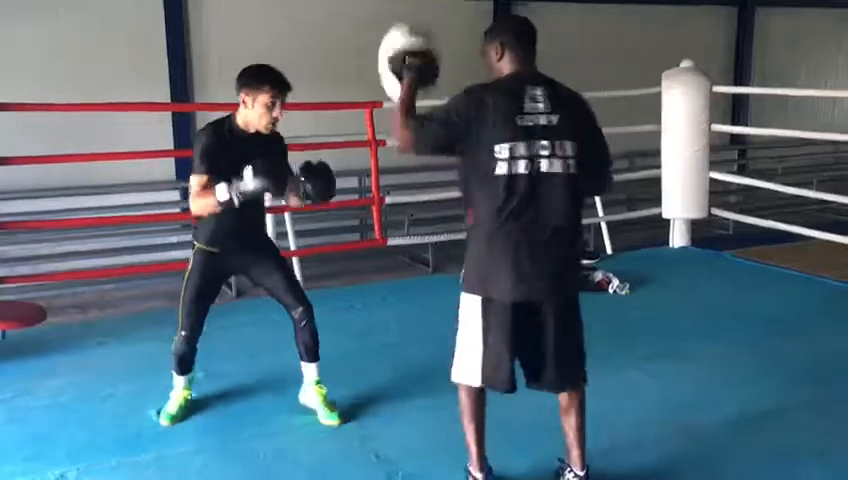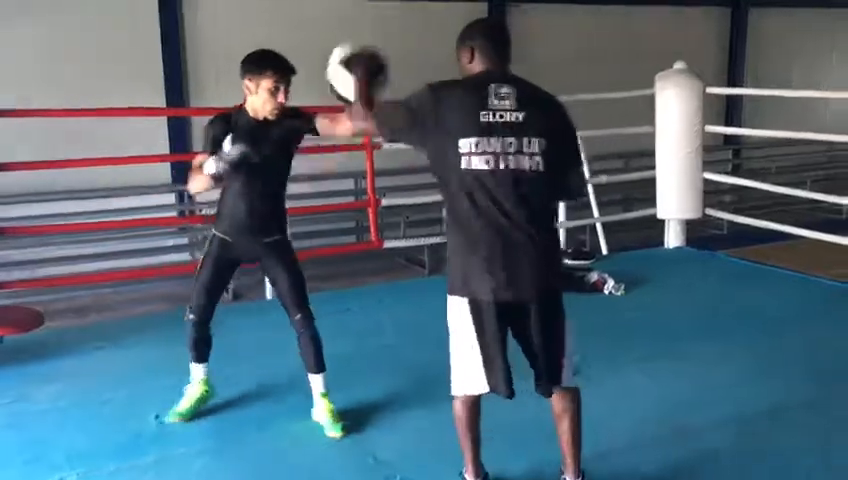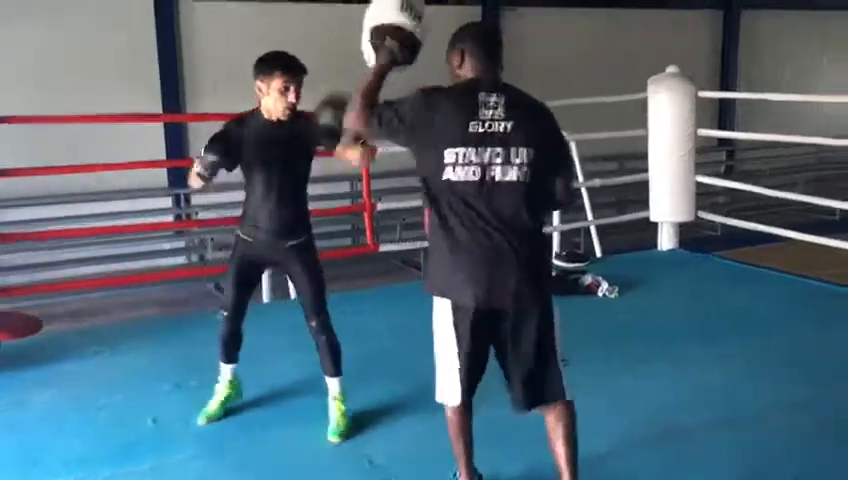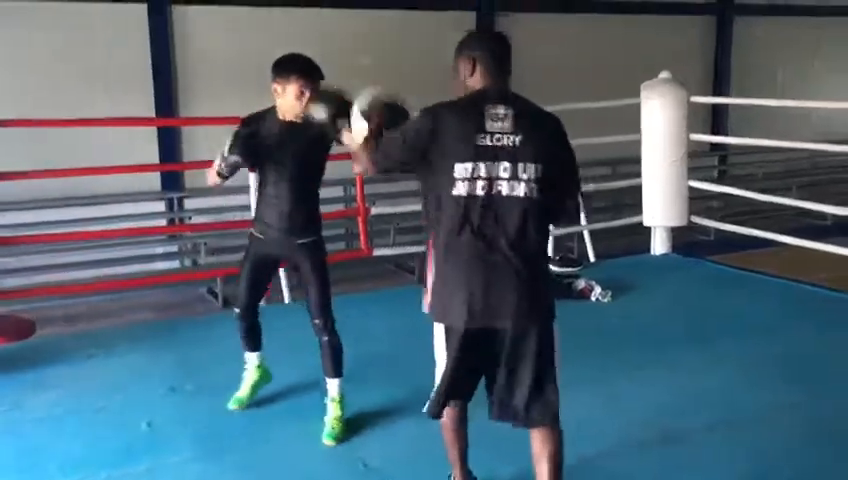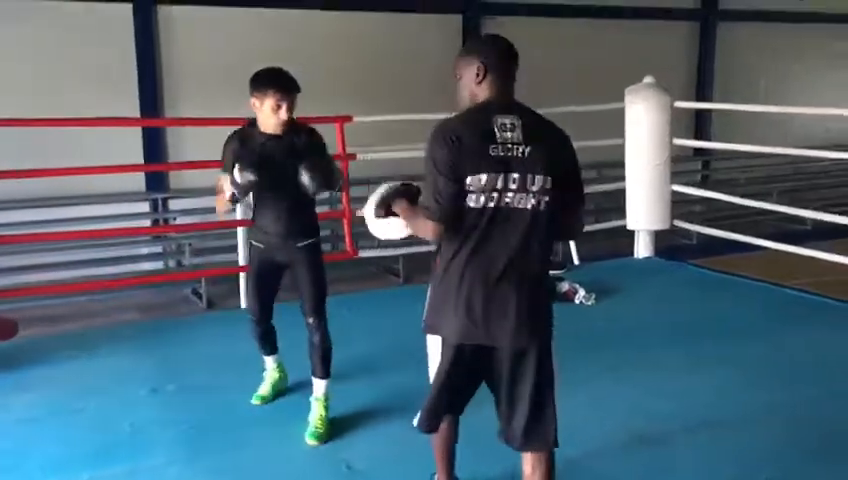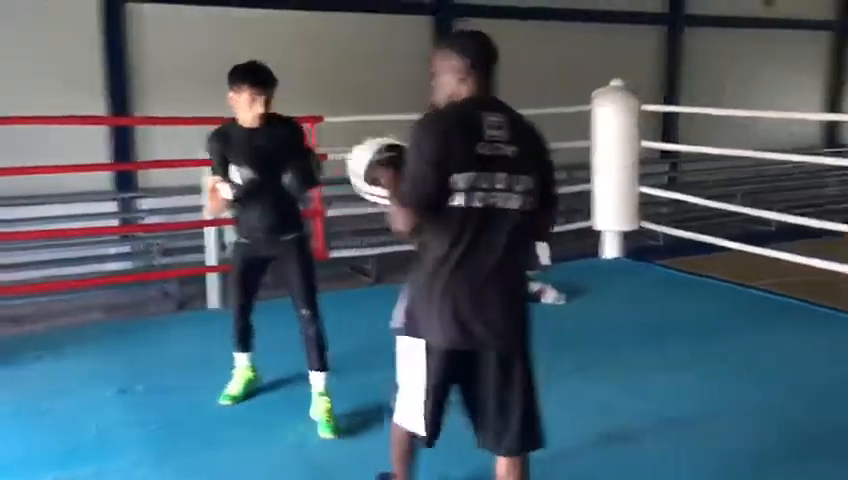
dt=0.2s
person 1, frame 1
left shoulder: (481, 101)
right shoulder: (575, 106)
left elbow: (404, 137)
right elbow: (599, 182)
left wrist: (408, 82)
left hip: (494, 264)
right hip: (557, 264)
left knee: (469, 372)
right knee: (567, 374)
person 1, frame 2
left shoulder: (443, 100)
right shoulder: (547, 106)
left elbow: (367, 121)
right elbow: (573, 187)
left hip: (475, 269)
right hip: (537, 265)
left knee: (466, 380)
right knee: (559, 378)
person 1, frame 3
left shoulder: (431, 107)
right shoulder: (536, 114)
left elbow: (358, 122)
right elbow: (560, 195)
left wrist: (382, 65)
left hip: (459, 278)
right hip: (524, 276)
left knee: (455, 389)
right knee: (550, 390)
person 1, frame 4
left shoulder: (439, 121)
right shoulder: (546, 126)
left elbow: (369, 160)
right elbow: (568, 210)
left wrist: (362, 136)
left hip: (459, 290)
right hip: (524, 292)
left knee: (451, 394)
right knee: (540, 411)
person 1, frame 5
left shoulder: (455, 134)
right shoulder: (553, 139)
left elbow: (434, 228)
right elbow: (571, 226)
left wrist: (401, 207)
left hip: (457, 302)
right hip: (524, 309)
left knee: (444, 403)
right knee: (534, 433)
person 1, frame 6
left shoulder: (436, 128)
right shoulder: (529, 138)
left elbow: (405, 220)
right elbow: (541, 225)
left wrist: (388, 181)
left hip: (437, 304)
right hip: (503, 308)
left knee: (411, 408)
right knee: (511, 435)
person 2, frame 1
left shoulder: (273, 143)
right shoulder: (212, 138)
left elbow: (290, 198)
right elbow: (197, 203)
left wrist: (303, 188)
right wrist: (240, 188)
left hip: (255, 244)
right hip: (212, 247)
left knee: (301, 309)
right knee: (188, 330)
left ankle: (312, 389)
right ankle: (181, 392)
person 2, frame 2
left shoulder: (292, 121)
right shoulder: (222, 125)
right elbow: (195, 185)
right wrist: (224, 160)
left hip: (272, 237)
right hip: (227, 235)
left knee: (301, 316)
right knee: (197, 314)
left ankle: (321, 402)
right ankle: (199, 385)
person 2, frame 3
left shoulder: (307, 125)
right shoulder: (238, 129)
right elbow: (195, 182)
left wrist: (337, 136)
right wrist: (206, 165)
left hip: (295, 240)
right hip: (251, 236)
left knee: (318, 320)
right knee: (230, 316)
left ankle: (336, 401)
right ankle: (227, 385)
person 2, frame 4
left shoulder: (320, 125)
right shoulder: (254, 126)
right elbow: (213, 179)
left wrist: (340, 113)
right wrist: (226, 164)
left hip: (306, 238)
right hip: (264, 234)
left knee: (322, 320)
right knee: (244, 308)
left ankle: (334, 404)
right ankle: (255, 371)
person 2, frame 5
left shoulder: (307, 138)
right shoulder: (239, 142)
left elbow: (334, 177)
right elbow: (221, 206)
left wrist: (322, 179)
right wrist: (233, 189)
left hip: (304, 242)
right hip: (263, 242)
left knee: (315, 320)
right knee: (258, 315)
left ankle: (320, 405)
right ankle: (274, 373)
person 2, frame 6
left shoulder: (288, 129)
right shoulder: (222, 140)
left elbow: (311, 172)
right elbow: (214, 206)
left wrist: (305, 179)
right wrist: (231, 188)
left hip: (289, 236)
right hip: (249, 238)
left knee: (308, 313)
right knee: (240, 310)
left ankle: (321, 399)
right ankle: (244, 373)
